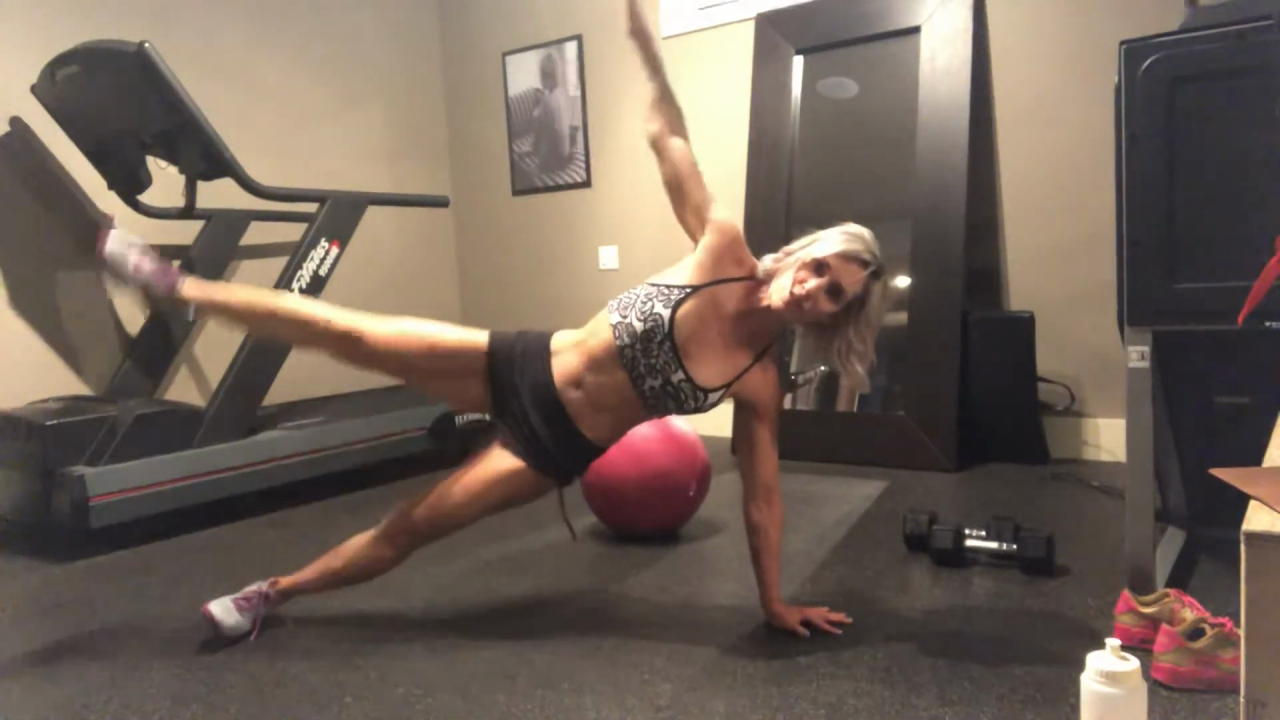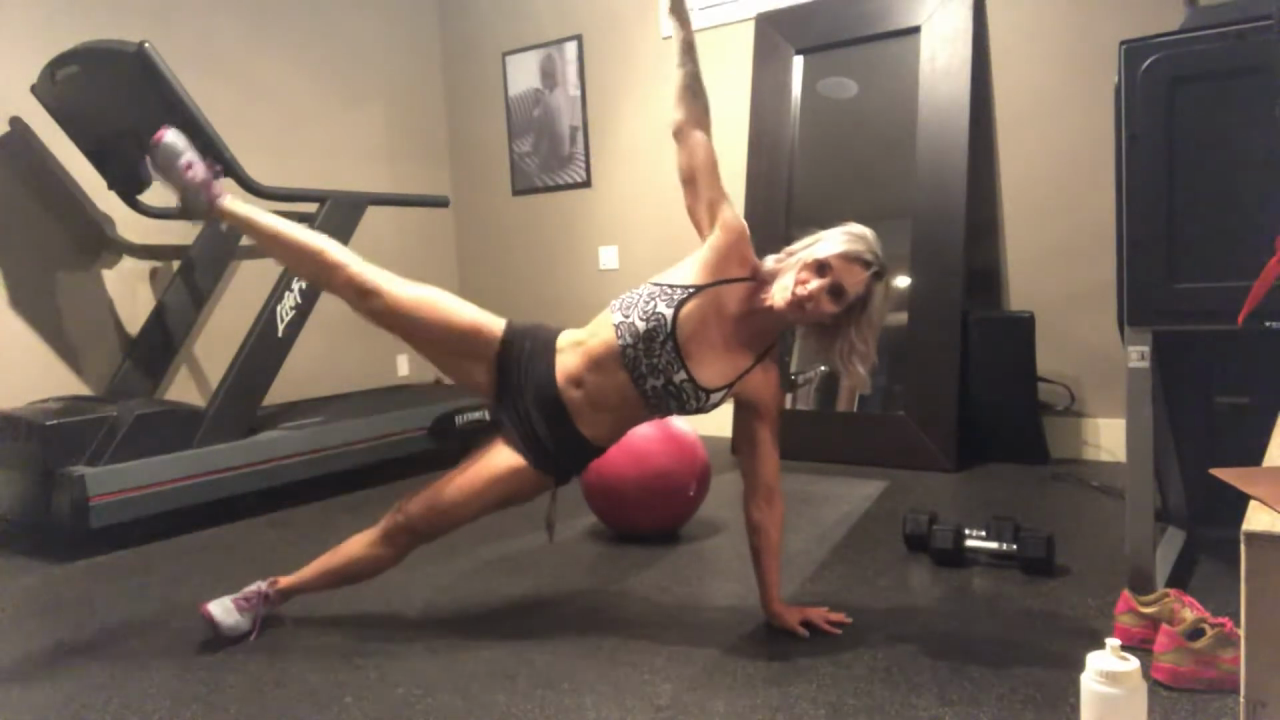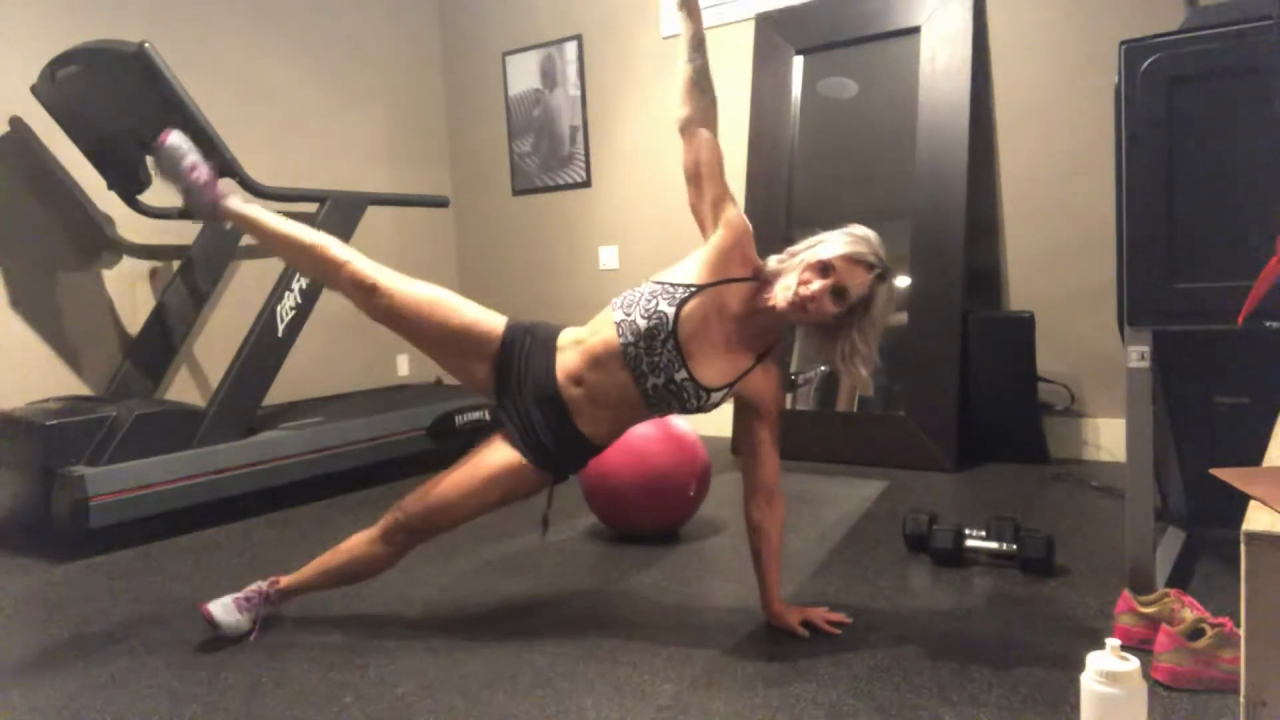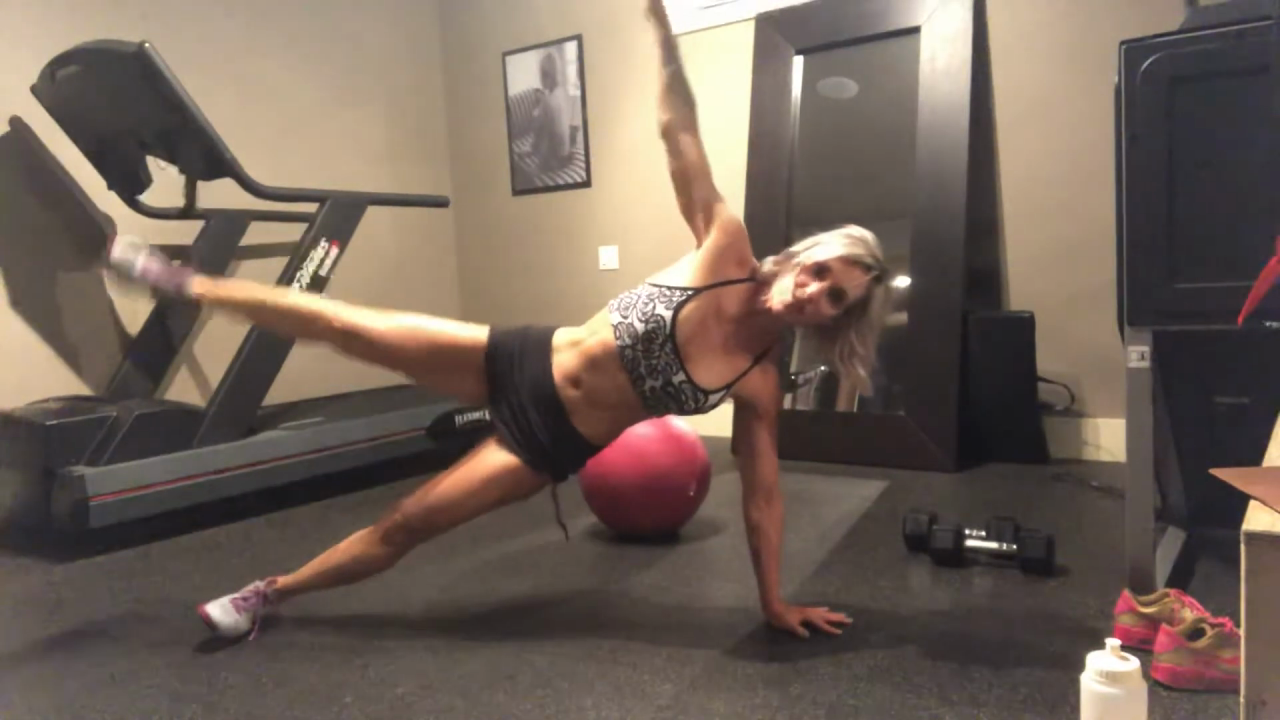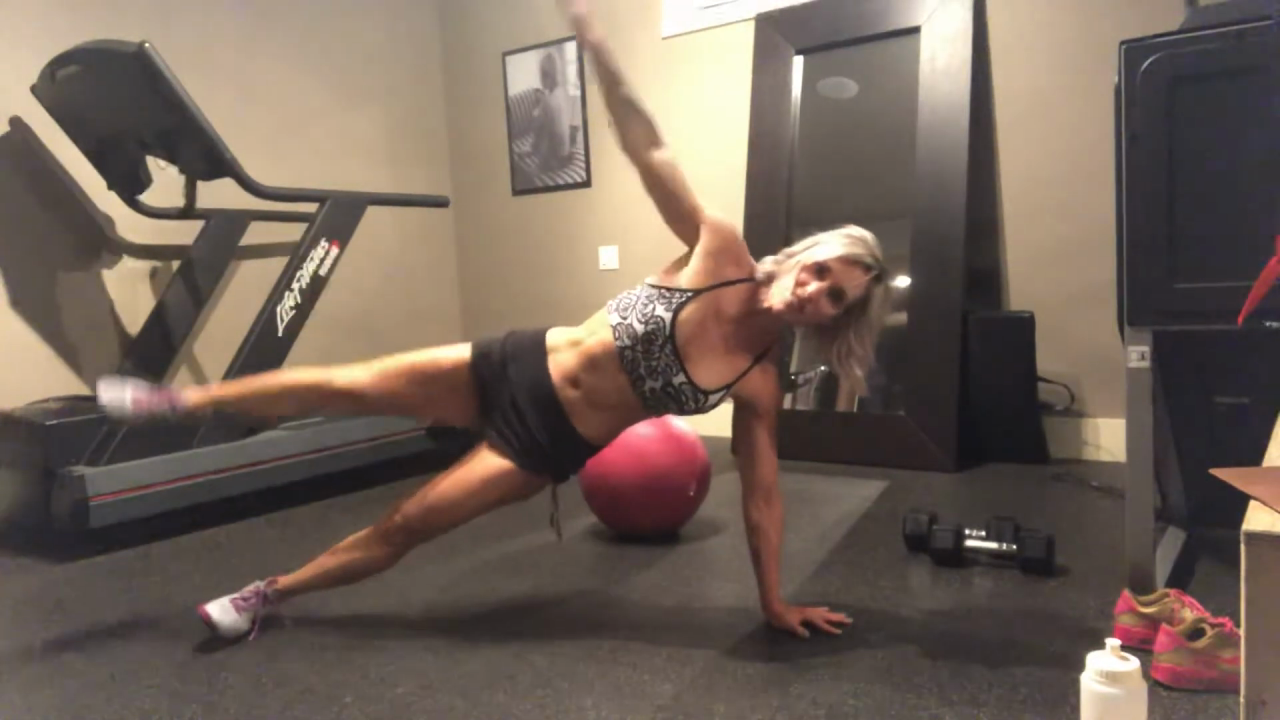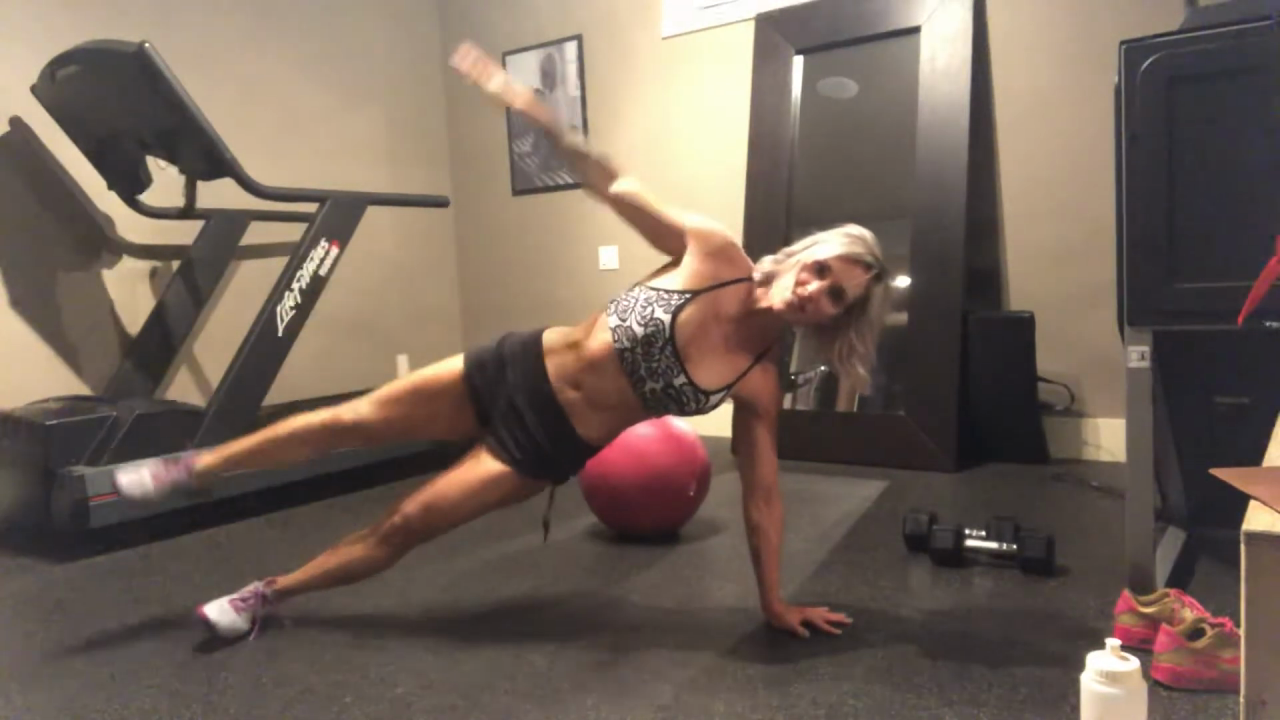
dt=0.2s
person 1, frame 1
left shoulder: (759, 385)
right shoulder: (723, 248)
left elbow: (761, 494)
right elbow: (667, 136)
left wrist: (775, 604)
left hip: (555, 447)
right hip: (522, 366)
left knee: (408, 528)
right knee: (346, 335)
left ankle: (267, 594)
right ankle: (180, 285)
person 1, frame 2
left shoulder: (761, 385)
right shoulder: (729, 247)
left elbow: (762, 495)
right elbow: (689, 130)
left wrist: (775, 605)
left hip: (555, 443)
right hip: (525, 359)
left knee: (411, 524)
right knee: (362, 284)
left ankle: (270, 593)
right ankle: (218, 199)
person 1, frame 3
left shoulder: (762, 381)
right shoulder: (732, 246)
left elbow: (763, 494)
right elbow: (696, 128)
left wrist: (777, 604)
left hip: (559, 438)
right hip: (529, 357)
left knee: (413, 520)
right knee: (366, 282)
left ankle: (274, 589)
right ankle: (222, 202)
person 1, frame 4
left shoulder: (757, 383)
right shoulder: (726, 248)
left elbow: (761, 494)
right elbow: (678, 130)
left wrist: (776, 604)
left hip: (553, 442)
right hip: (523, 362)
left knee: (407, 524)
right knee: (347, 331)
left ankle: (269, 591)
right ankle: (189, 285)
person 1, frame 5
left shoulder: (758, 385)
right shoulder: (719, 250)
left elbow: (761, 495)
right elbow: (647, 150)
left wrist: (776, 604)
left hip: (549, 446)
right hip: (518, 368)
left knee: (406, 527)
right knee: (350, 388)
left ankle: (270, 592)
right ankle: (184, 400)
person 1, frame 6
left shoulder: (756, 386)
right shoulder: (713, 249)
left elbow: (762, 495)
right elbow: (609, 181)
left wrist: (774, 600)
right wrist: (531, 111)
left hip: (551, 446)
right hip: (519, 371)
left knee: (405, 527)
right knee: (355, 419)
left ankle: (268, 593)
right ankle: (198, 466)
